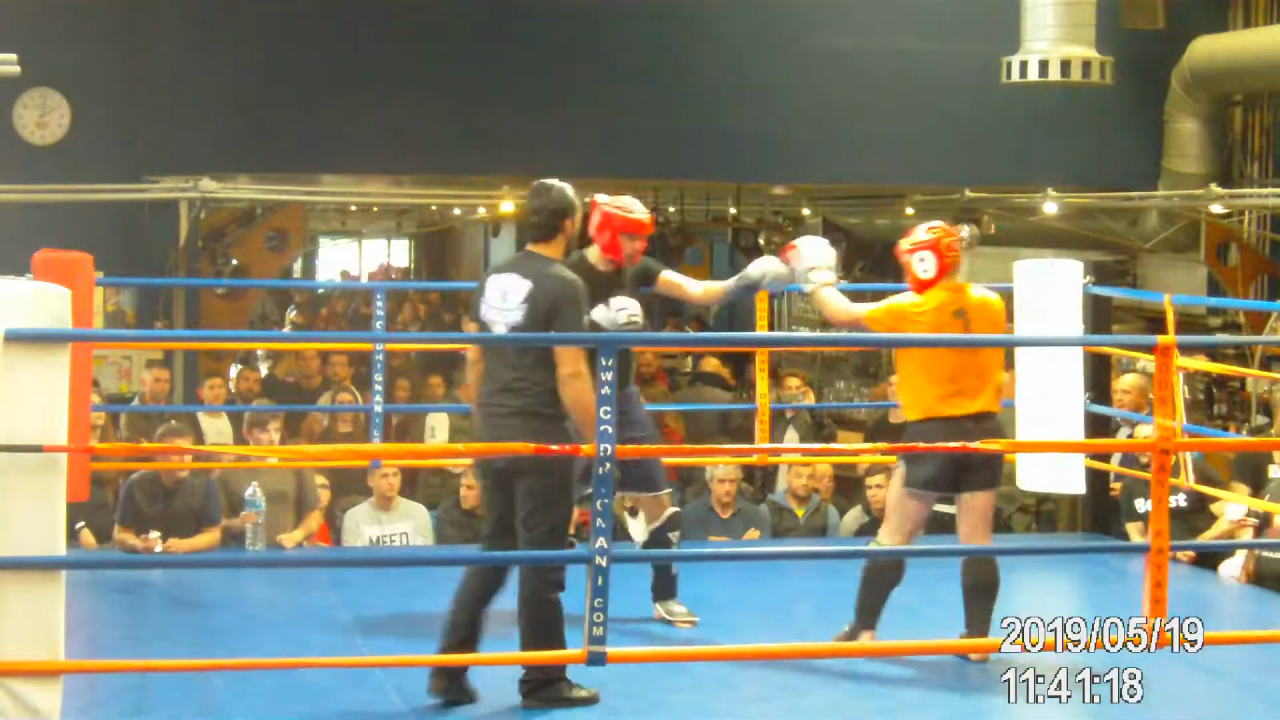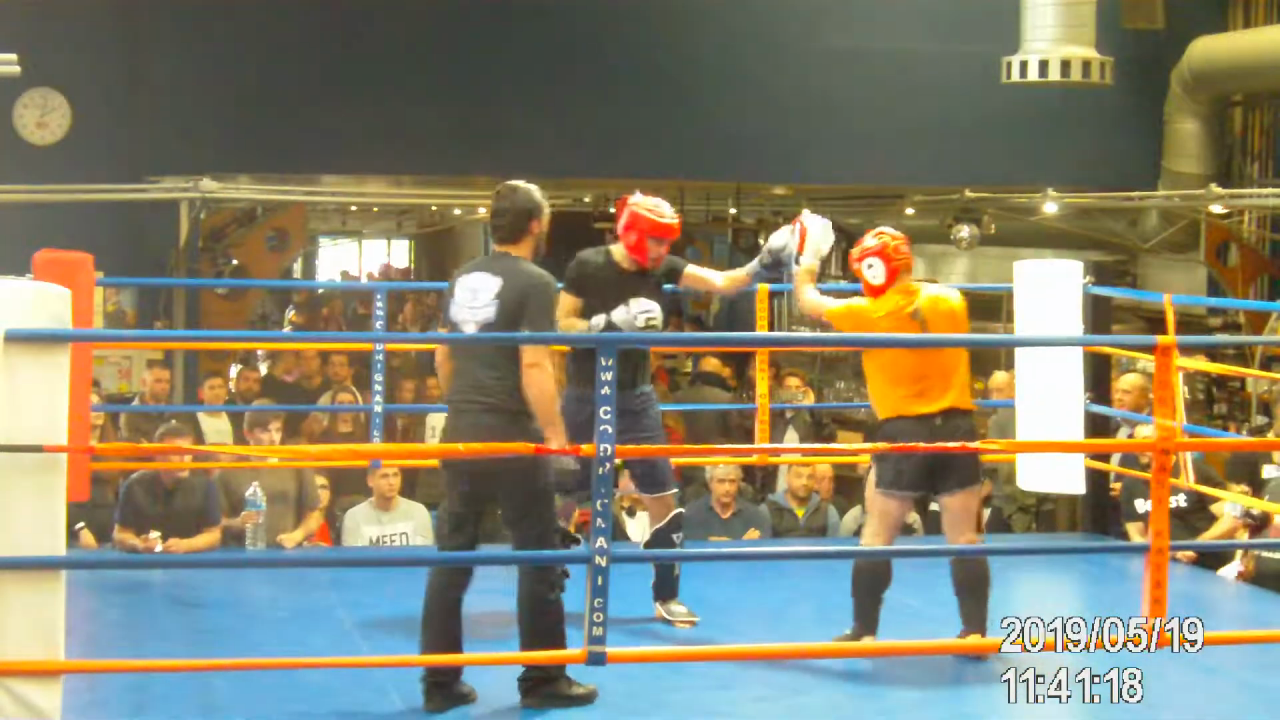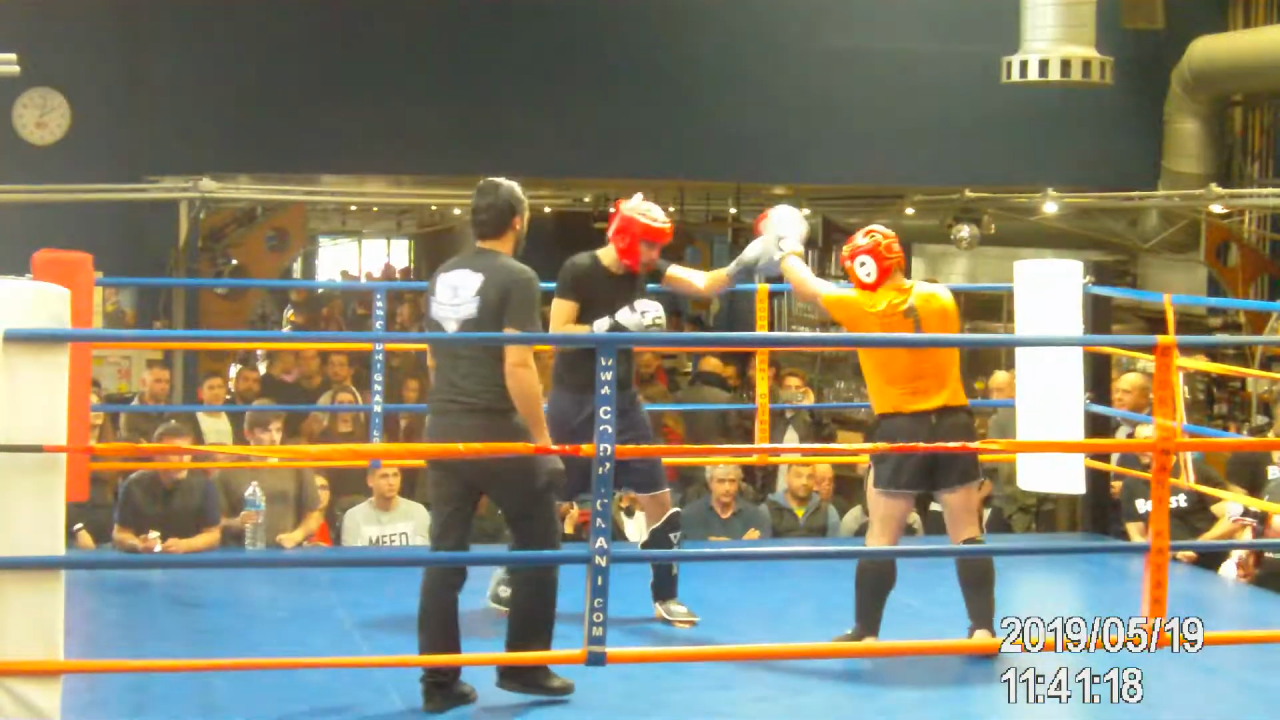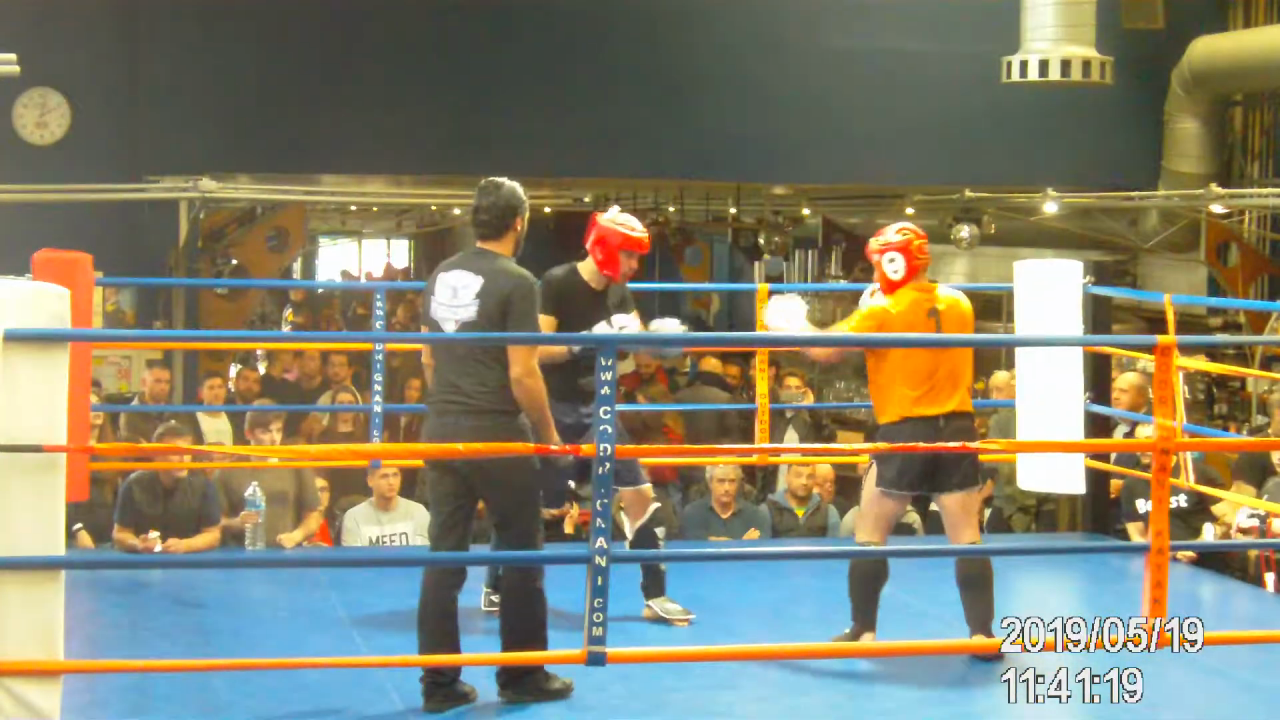
dt=0.2s
person 1, frame 1
left shoulder: (495, 277)
right shoulder: (563, 285)
left elbow: (474, 359)
right elbow: (573, 376)
right wrist: (598, 443)
left hip: (495, 434)
right hip: (541, 437)
left knee: (494, 551)
right knee: (543, 561)
left ankle: (450, 670)
right ankle: (544, 682)
person 1, frame 2
left shoulder: (463, 278)
right shoulder: (534, 283)
left elbow: (443, 363)
right elbow: (535, 368)
right wrist: (557, 440)
left hip: (459, 433)
right hip: (508, 435)
left knee: (452, 555)
right knee: (539, 554)
left ankle: (440, 681)
right ankle: (543, 679)
person 1, frame 3
left shoulder: (443, 275)
right shoulder: (516, 278)
right elbow: (518, 367)
right wrist: (543, 439)
left hip: (443, 431)
right hip: (496, 432)
left knee: (445, 554)
right knee: (537, 544)
left ankle: (439, 681)
right ankle: (524, 665)
person 1, frame 4
left shoulder: (440, 275)
right shoulder: (515, 282)
right elbow: (523, 374)
right wrist: (551, 436)
left hip: (444, 432)
right hip: (498, 435)
left knee: (445, 556)
right knee: (519, 555)
left ankle: (440, 681)
right ankle: (521, 674)
person 2, frame 1
left shoulder: (907, 309)
right shoulder: (991, 306)
left elbow: (841, 314)
left wrist: (817, 277)
left hip: (931, 434)
right hip: (983, 431)
left knee: (894, 536)
right knee: (978, 542)
left ankle: (863, 629)
right ankle: (978, 637)
person 2, frame 2
left shoulder: (867, 313)
right shoulder: (951, 301)
left elbow: (808, 304)
left wrist: (807, 258)
left hip: (904, 434)
right hip: (957, 428)
left knee: (877, 537)
right knee: (965, 539)
left ankle: (864, 632)
right ankle: (975, 633)
person 2, frame 3
left shoulder: (862, 308)
right shoulder: (944, 299)
left elbow: (803, 283)
left wrist: (784, 248)
left hip: (902, 431)
right hip: (955, 426)
left knee: (881, 537)
right knee: (968, 536)
left ankle: (866, 632)
right ankle: (983, 629)
person 2, frame 4
left shoulder: (880, 312)
right shoulder: (958, 304)
left elbow: (824, 350)
left wrist: (793, 323)
left hip: (903, 433)
right hip: (955, 430)
left knee: (871, 537)
right knee: (966, 539)
left ankle: (863, 630)
right ankle: (982, 633)
person 3, frame 1
left shoulder: (639, 268)
right shoulder: (568, 272)
left elbow: (696, 291)
left wrist: (744, 282)
right wrist: (592, 323)
left hip: (623, 398)
left knee: (656, 498)
left ankle: (665, 597)
person 3, frame 2
left shoulder: (661, 266)
right shoulder: (588, 265)
left elbow: (722, 283)
right elbow: (560, 326)
left wrist: (765, 262)
right wrist: (608, 322)
left hip: (636, 397)
right hip: (585, 396)
left knee: (663, 497)
left ankle: (667, 597)
person 3, frame 3
left shoulder: (647, 270)
right shoulder: (580, 269)
left elbow: (703, 285)
right elbow: (558, 335)
left wrist: (741, 267)
right wrist: (615, 324)
left hip: (621, 401)
right hip: (572, 400)
left knee: (658, 498)
left ankle: (666, 597)
right ankle: (507, 580)
person 3, frame 4
left shoulder: (619, 292)
right shoulder: (557, 283)
right elbow: (539, 349)
left wrist: (662, 338)
right wrist: (592, 338)
left hip: (593, 408)
right hip: (549, 409)
left knee: (638, 496)
left ankle: (654, 595)
